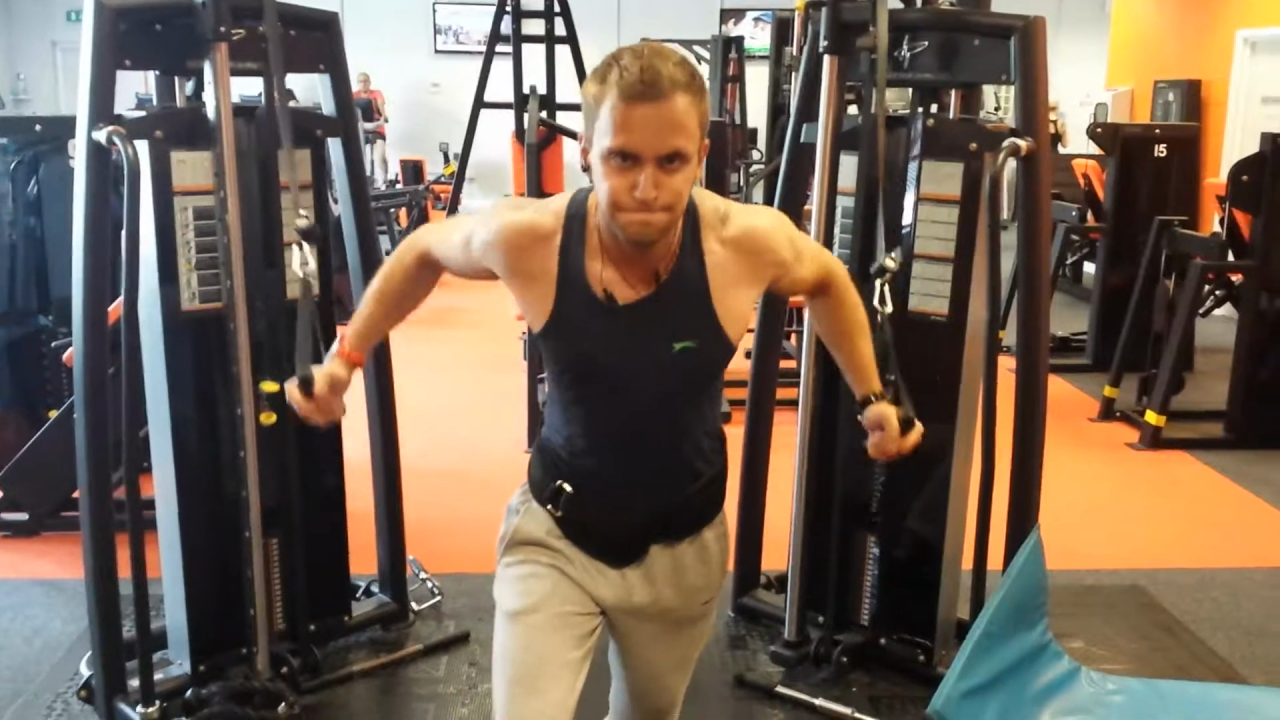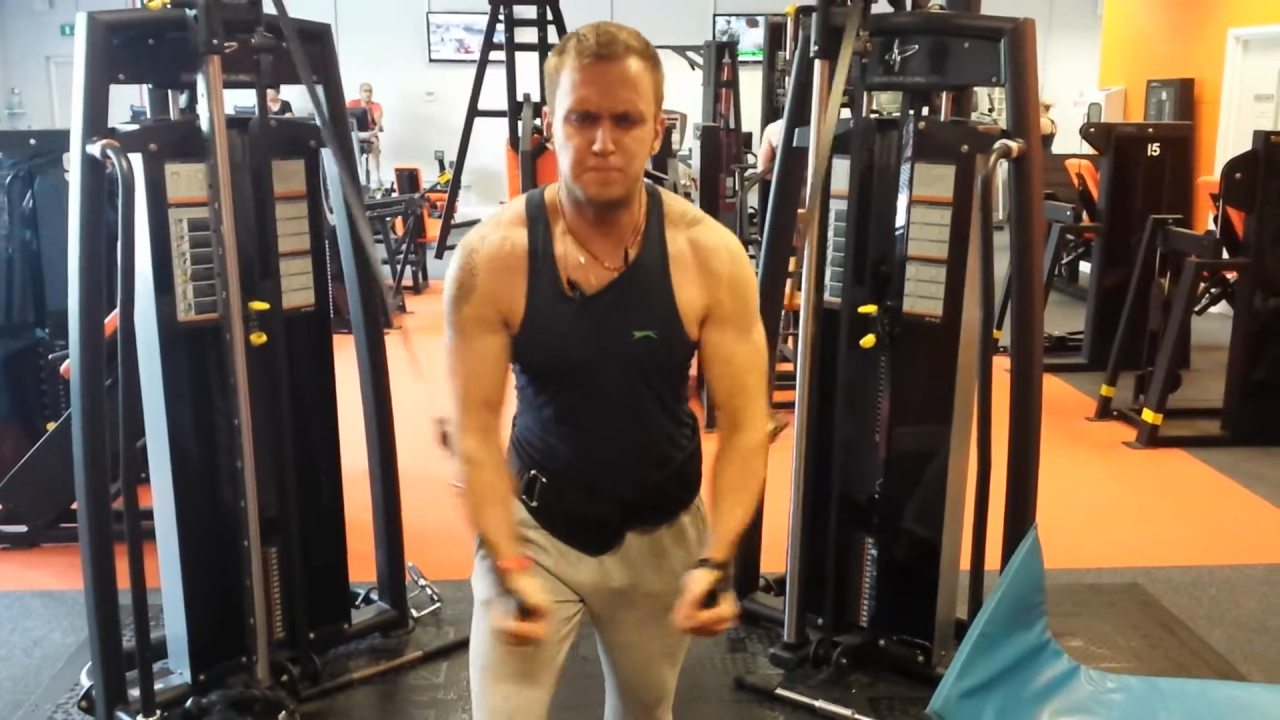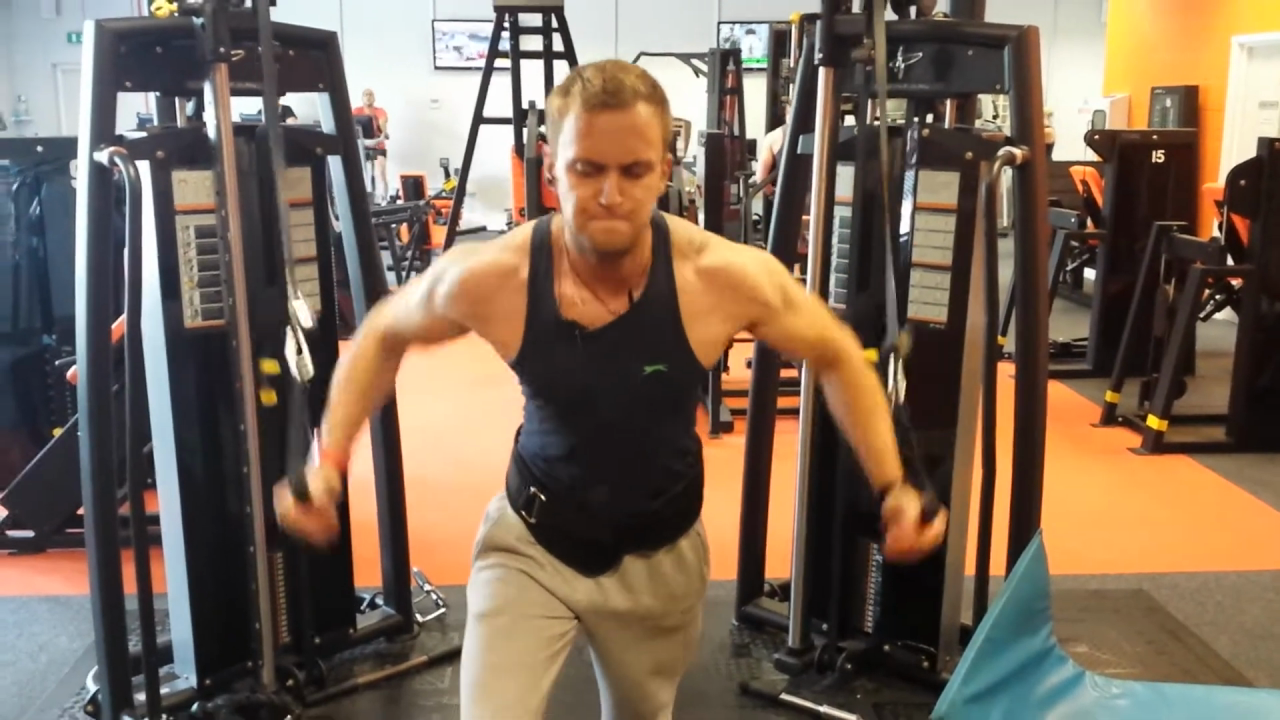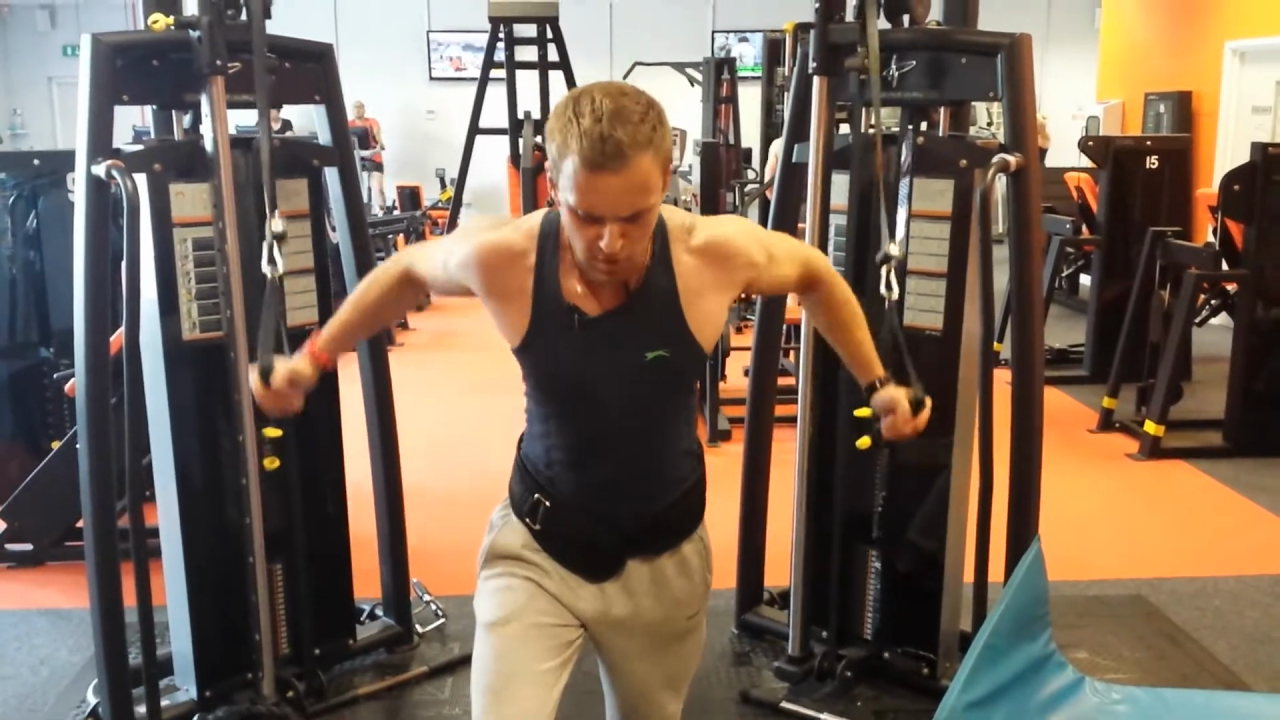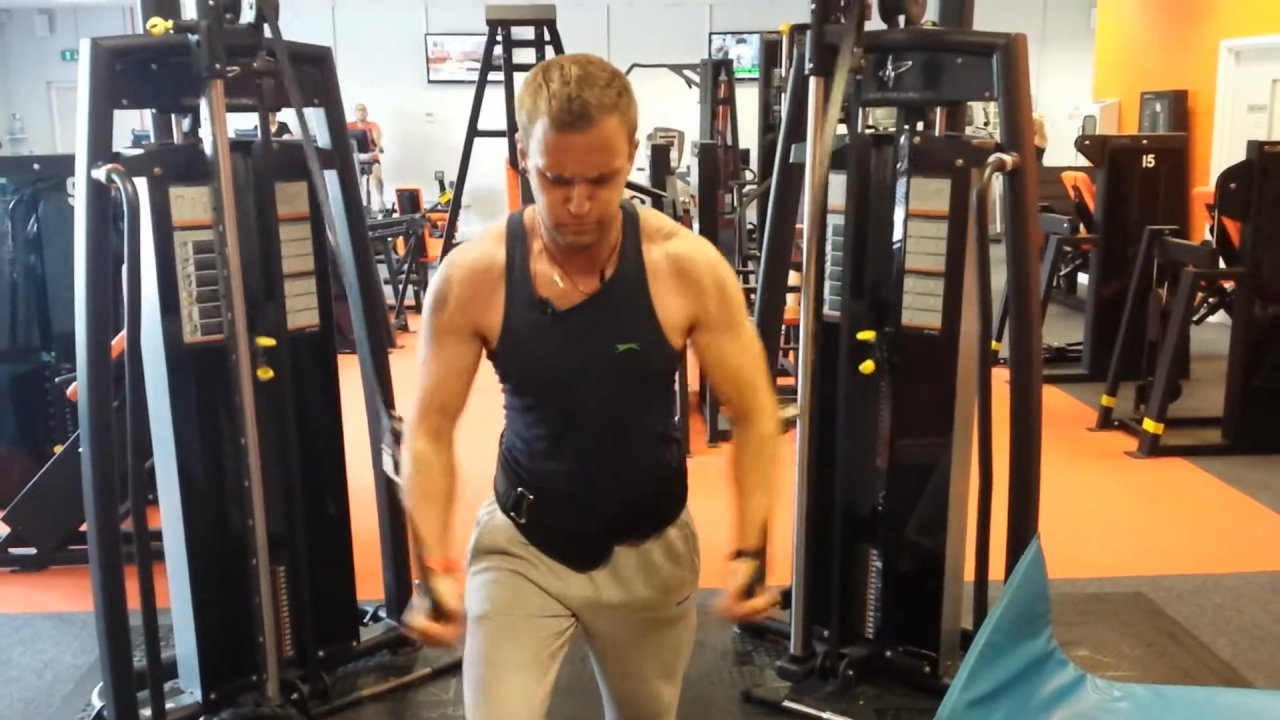
dt=1s
person 1, frame 1
left shoulder: (748, 242)
right shoulder: (527, 237)
left elbow: (827, 281)
right elbow: (426, 251)
left wrist: (871, 396)
right wrist: (345, 359)
left hip: (684, 543)
right hip: (555, 534)
person 1, frame 2
left shoulder: (709, 255)
right shoulder: (492, 256)
left elbow: (745, 426)
right elbow: (474, 432)
left wrist: (714, 565)
right wrist: (510, 571)
left hip: (660, 529)
right hip: (534, 523)
person 1, frame 3
left shoulder: (725, 276)
right shoulder: (492, 277)
left elbow: (838, 354)
right elbow: (382, 333)
left wrist: (892, 485)
right wrist: (325, 468)
left hip: (660, 550)
right hip: (531, 541)
person 1, frame 4
left shoulder: (718, 251)
right shoulder: (501, 256)
left elbow: (813, 272)
right elbow: (406, 270)
left wrist: (877, 382)
right wrist: (313, 358)
left hip: (664, 555)
right hip: (536, 547)
person 1, frame 5
left shoulder: (687, 266)
right shoulder: (472, 276)
left elbow: (754, 417)
right elbow: (429, 431)
left wrist: (748, 553)
right wrist: (437, 569)
left hip: (649, 544)
right hip: (522, 543)
